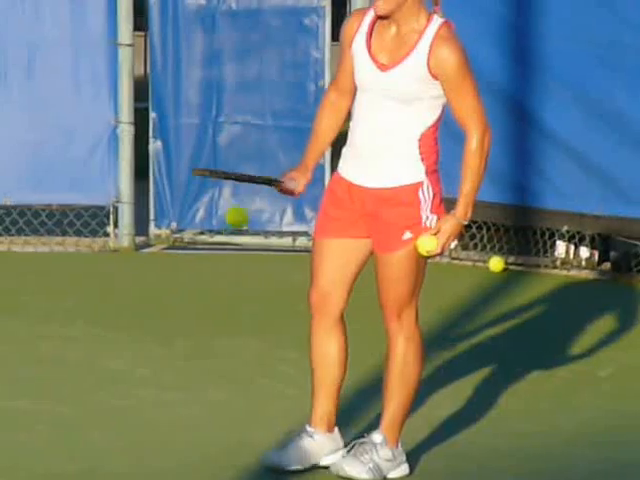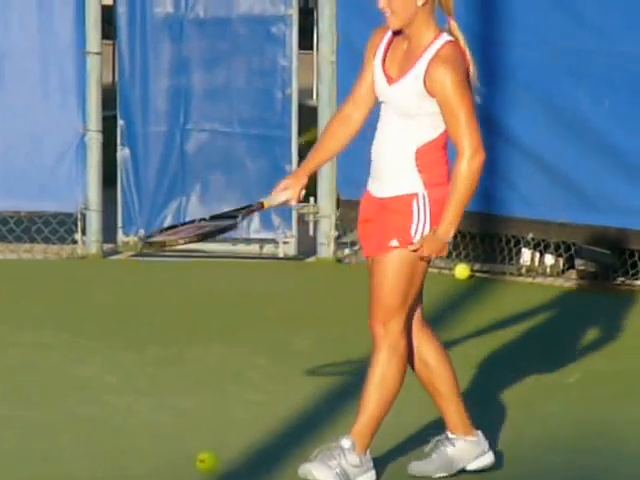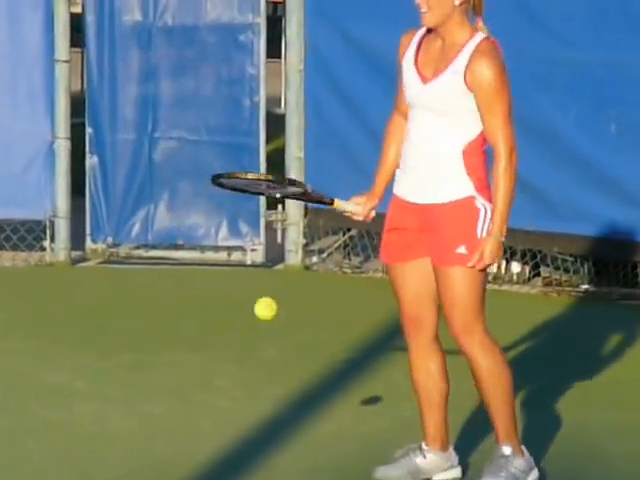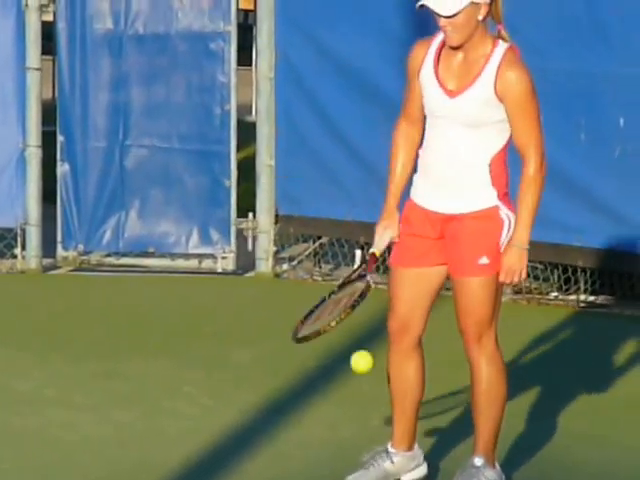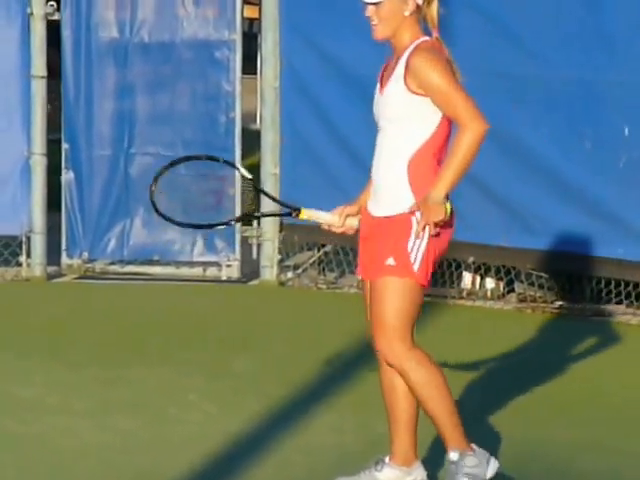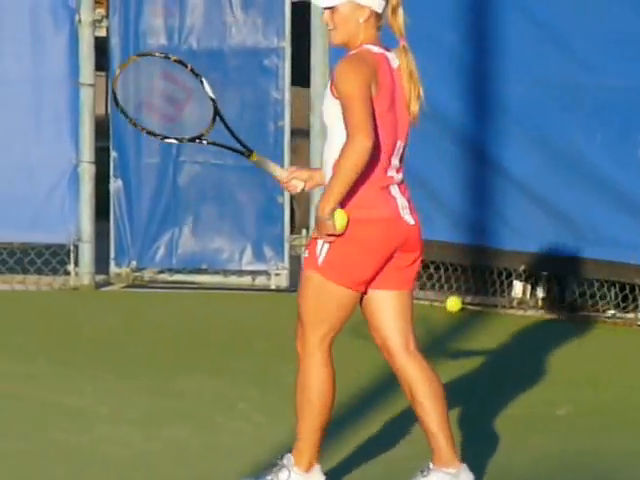
dt=0.7s
person 1, frame 1
left shoulder: (442, 47)
left elbow: (478, 133)
left wrist: (462, 212)
right wrist: (307, 164)
left hip: (407, 194)
right hip: (349, 186)
left knee: (398, 318)
right knee: (323, 303)
right ankle: (322, 432)
person 1, frame 2
left shoulder: (443, 65)
right shoulder: (383, 41)
left elbow: (472, 154)
right elbow: (354, 111)
left wrist: (444, 231)
right wrist: (301, 175)
left hip: (418, 206)
right hip: (380, 200)
left knee: (385, 327)
right knee: (407, 325)
right ankle: (465, 438)
person 1, frame 3
left shoulder: (481, 61)
right shoulder: (412, 43)
left elbow: (505, 151)
left wrist: (497, 231)
right wrist: (377, 190)
left hip: (459, 206)
right hip: (408, 205)
left knee: (468, 334)
right knee: (416, 329)
person 1, frame 4
left shoulder: (508, 71)
right shoulder: (423, 53)
left elbow: (534, 159)
left wrist: (520, 239)
right wrist: (390, 206)
left hip: (482, 219)
right hip: (423, 213)
left knee: (478, 341)
right knee: (401, 330)
person 1, frame 5
left shoulder: (424, 58)
right shoulder: (395, 63)
left elbow: (475, 126)
left wrist: (438, 196)
right wrist: (360, 203)
left hip: (417, 222)
right hip: (384, 219)
left knee: (393, 345)
right knee: (387, 343)
person 1, frame 6
left shoulder: (355, 67)
right shoulder: (400, 70)
left elbow: (361, 144)
left wrist: (330, 204)
right wrist: (319, 177)
left hip: (356, 223)
right hip: (398, 222)
left knee: (312, 346)
right knee: (401, 351)
